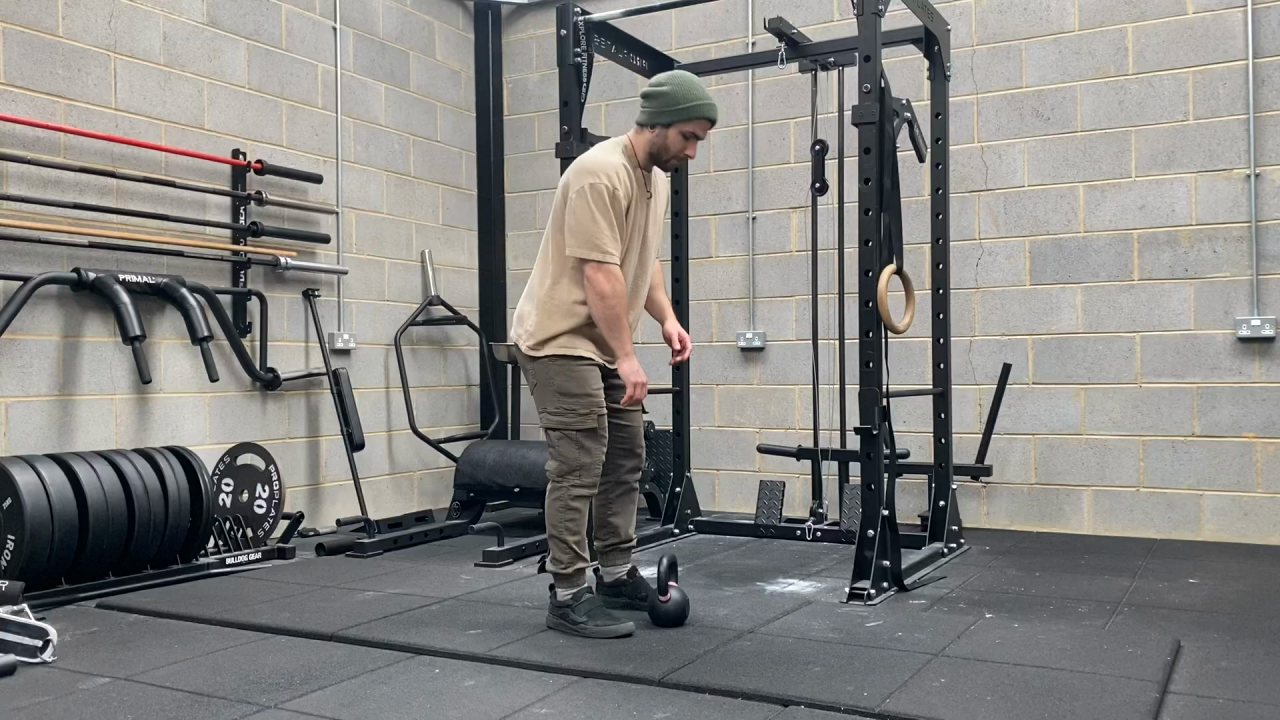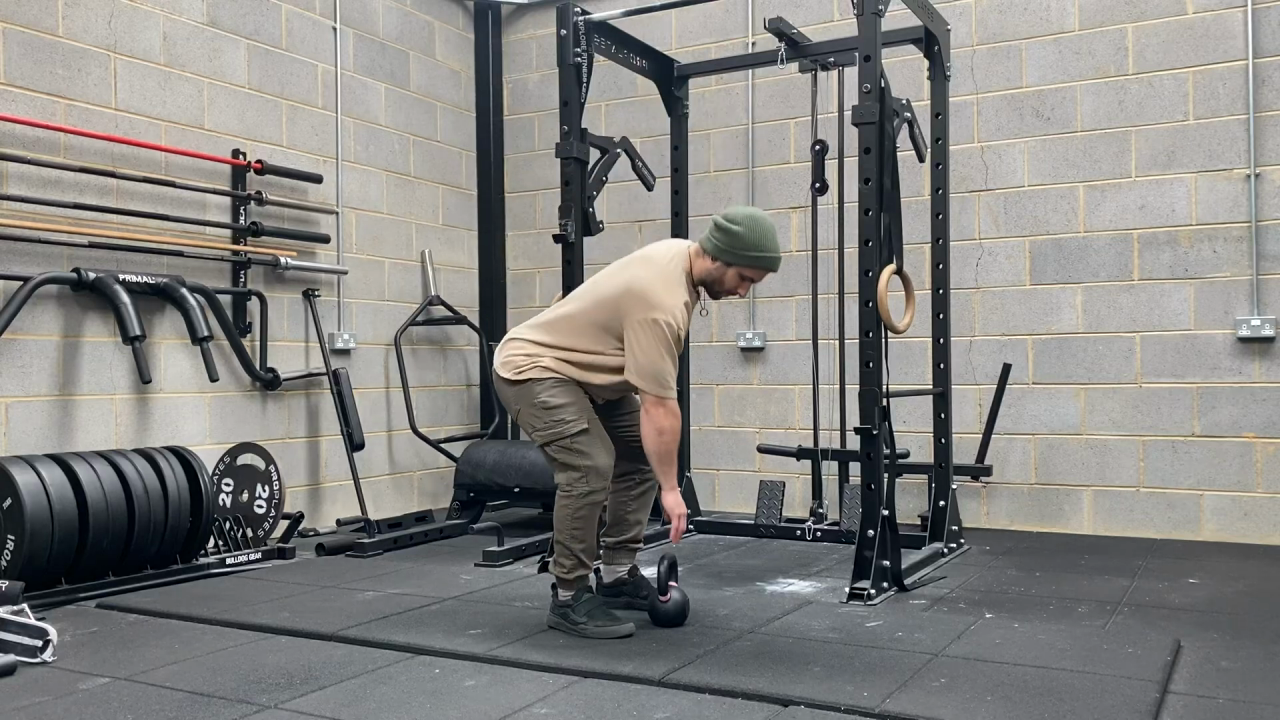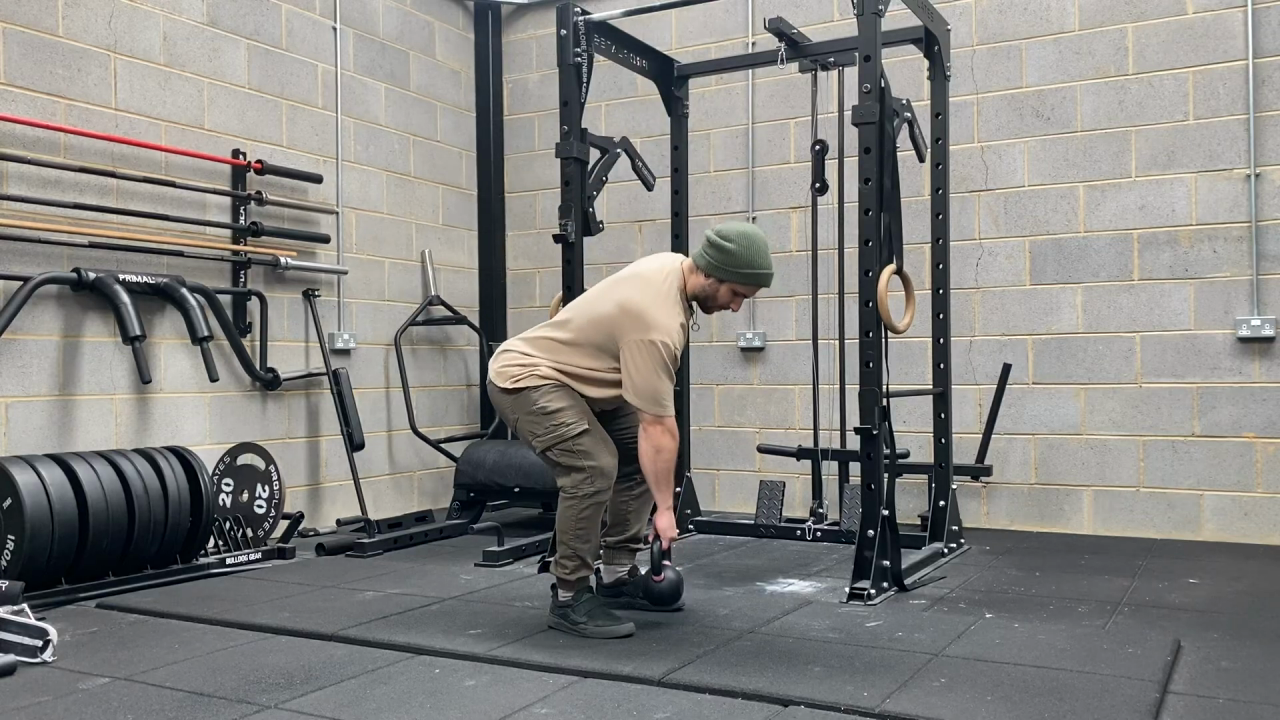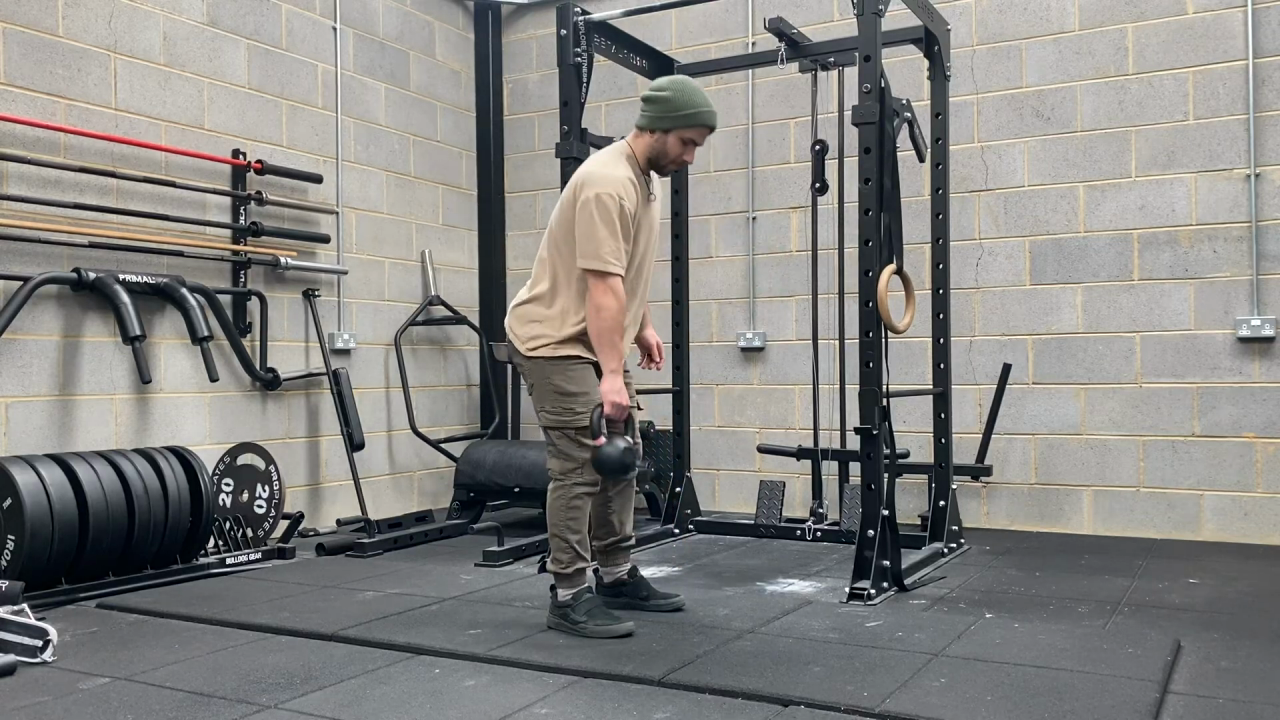
dt=0.5s
person 1, frame 1
left shoulder: (655, 179)
right shoulder: (602, 173)
right elbow: (599, 275)
left wrist: (668, 319)
right wrist: (627, 358)
left hip: (601, 341)
right hip: (561, 339)
left knee: (626, 460)
right knee: (578, 464)
left ankle: (616, 575)
right ankle: (567, 595)
person 1, frame 2
left shoulder: (682, 257)
right shoulder: (660, 302)
right elbow: (660, 408)
right wrist: (671, 490)
left hip: (585, 369)
right hip: (532, 366)
left knee: (642, 458)
right knee: (590, 467)
left ankle: (617, 574)
right ankle: (570, 595)
person 1, frame 3
left shoulder: (673, 268)
right shoulder: (657, 322)
right elbow: (658, 425)
right wrist: (664, 511)
left hip: (574, 375)
right hip: (525, 378)
left knee: (641, 459)
right knee: (593, 470)
left ankle: (618, 576)
right ankle: (570, 597)
person 1, frame 4
left shoulder: (645, 177)
right shoulder: (609, 183)
right elbow: (602, 287)
left wrist: (643, 327)
right wrist: (613, 377)
left hip: (592, 338)
right hip: (553, 340)
right knee: (579, 464)
left ankle: (616, 576)
right ankle: (569, 595)
